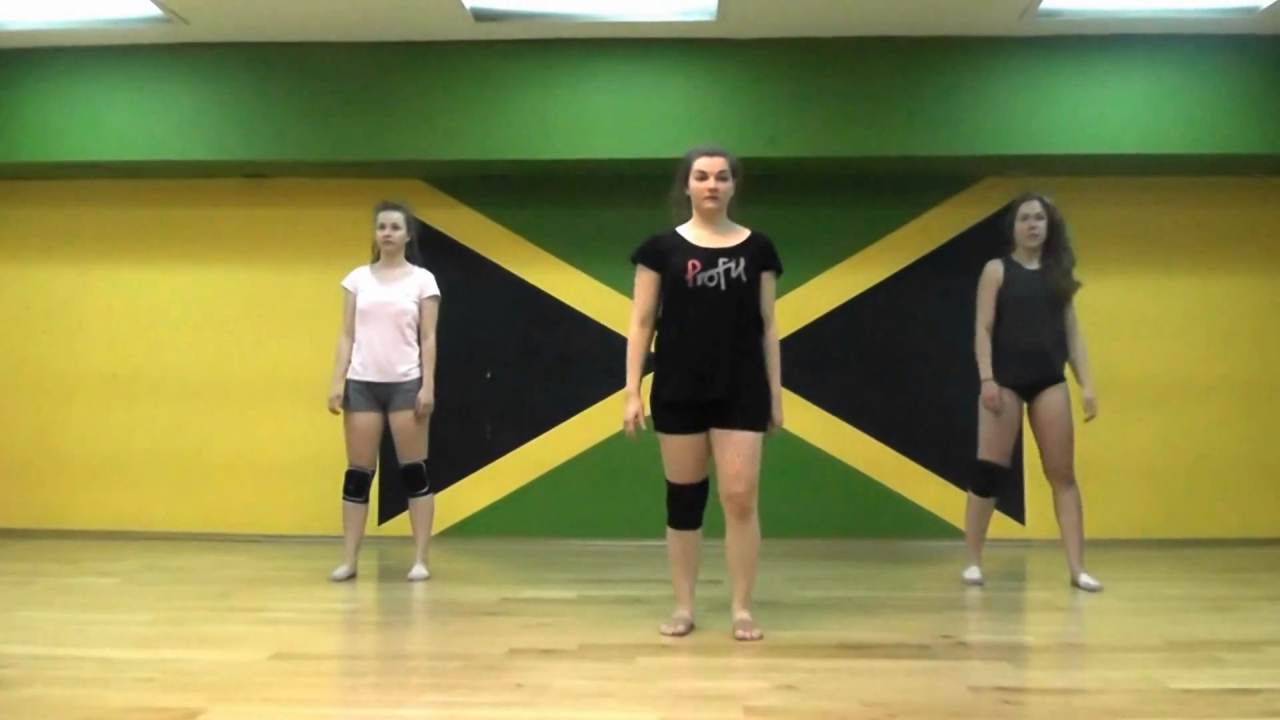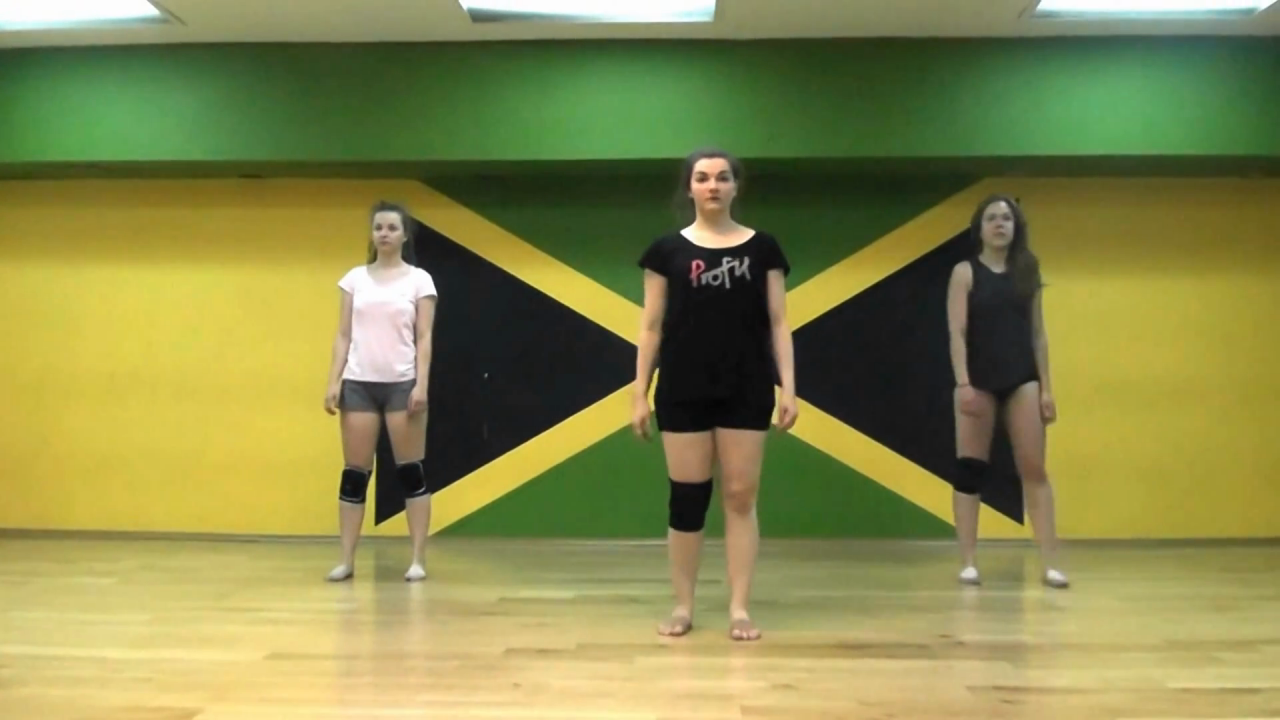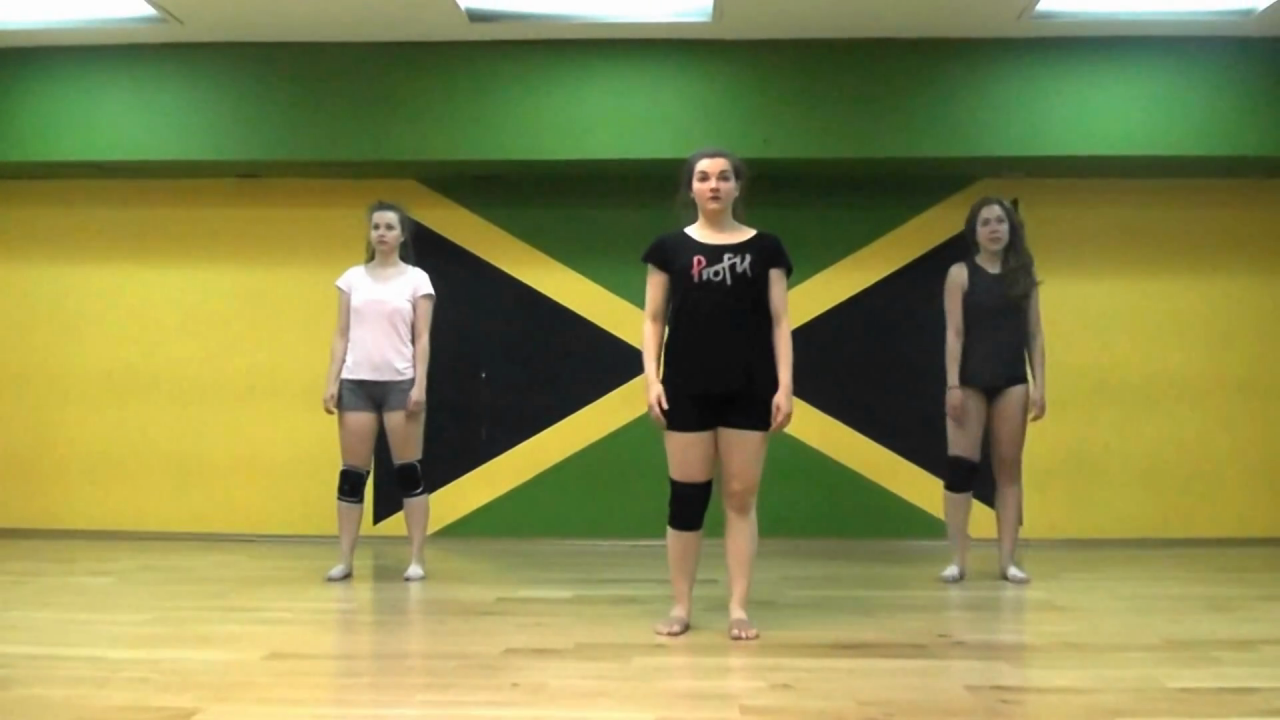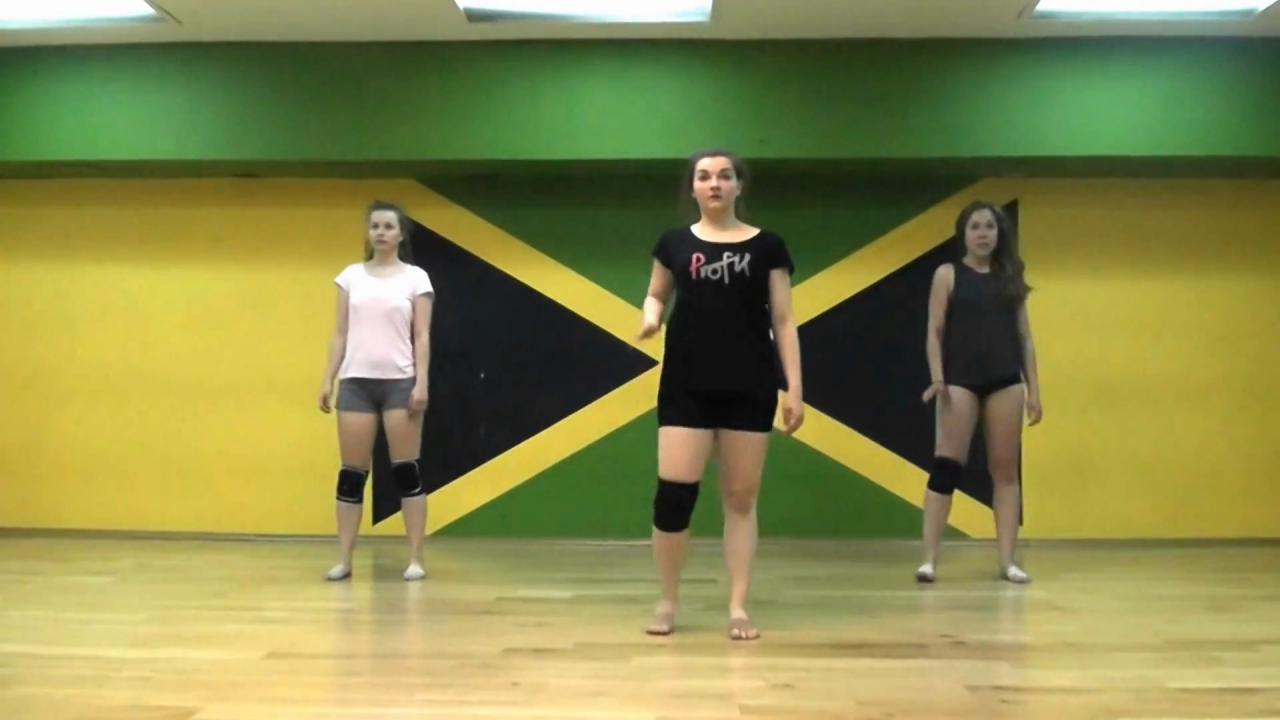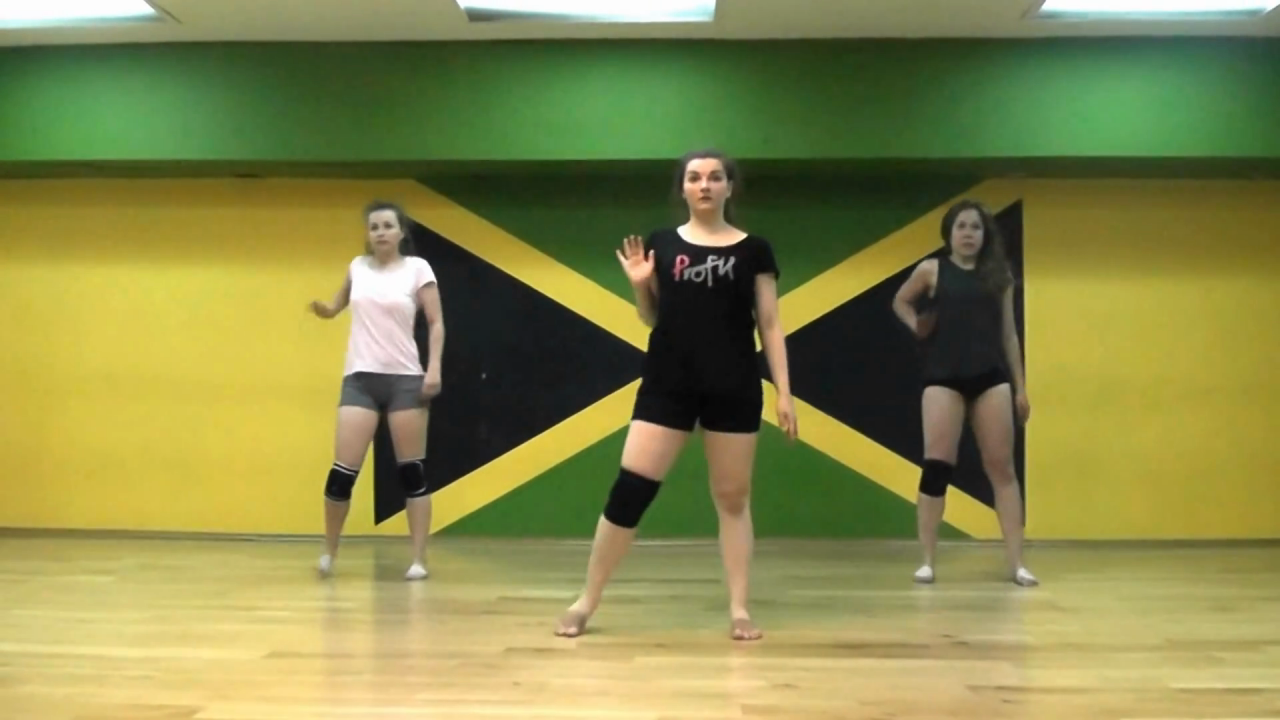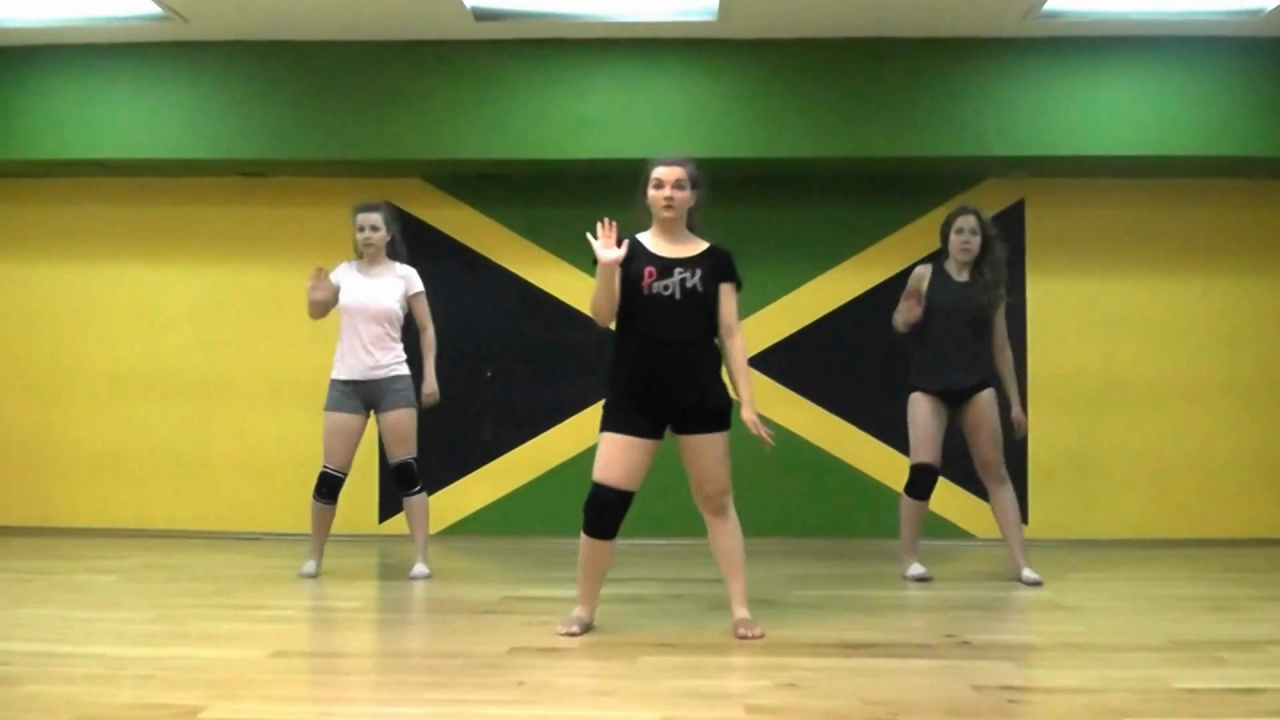
dt=0.3s
person 1, frame 1
left shoulder: (757, 247)
right shoulder: (660, 247)
left elbow: (768, 326)
right elbow: (642, 324)
left wrist: (775, 394)
right wrist: (632, 392)
left hip: (742, 391)
right hip: (677, 391)
left knee: (740, 497)
right knee: (684, 498)
left ankle: (742, 608)
right ankle: (683, 607)
person 1, frame 2
left shoulder: (762, 247)
right shoulder: (667, 250)
left elbow: (778, 322)
right elbow: (652, 326)
left wrist: (788, 387)
right wrist: (640, 392)
left hip: (746, 390)
right hip: (683, 391)
left knee: (740, 496)
right knee: (687, 497)
left ankle: (740, 609)
right ankle: (683, 606)
person 1, frame 3
left shoulder: (765, 246)
right shoulder: (669, 247)
left elbow: (779, 322)
right elbow: (654, 318)
left wrist: (784, 386)
right wrist: (652, 377)
left hip: (748, 388)
right hip: (687, 388)
left knee: (740, 496)
right knee: (687, 496)
left ankle: (738, 608)
right ankle: (680, 606)
person 1, frame 4
left shoulder: (767, 245)
right shoulder: (674, 243)
left elbow: (783, 321)
right elbow: (657, 297)
left wrist: (795, 387)
right wrist: (651, 315)
left hip: (750, 387)
right hip: (686, 385)
left knee: (740, 497)
right knee: (673, 493)
left ankle: (739, 608)
right ankle: (667, 602)
person 1, frame 5
left shoulder: (754, 249)
right shoulder: (660, 243)
left elbow: (769, 325)
right elbow: (653, 317)
left wrist: (783, 392)
right wrist: (639, 285)
left hip: (734, 389)
right hip: (666, 385)
left knee: (733, 497)
right knee: (630, 489)
left ankle: (739, 608)
right ankle: (587, 599)
person 1, frame 6
left shoulder: (715, 259)
right shoulder: (625, 251)
left elbow: (730, 334)
right elbow: (604, 316)
left wrist: (747, 403)
right wrist: (608, 267)
left hip: (699, 396)
right hip: (632, 397)
left knee: (716, 500)
right knee: (603, 500)
left ankle: (740, 609)
right ankle: (585, 606)
person 2, frame 1
left shoulder: (1060, 273)
right shoulder: (997, 270)
left elbow: (1072, 335)
right elbow: (983, 330)
left wrist: (1087, 385)
right wrist: (986, 380)
left hip: (1050, 381)
right hip: (1005, 379)
left knee: (1062, 474)
right knee: (990, 469)
left ankle: (1077, 568)
right ankle: (973, 561)
person 2, frame 2
left shoulder: (1028, 273)
right shoulder: (965, 272)
left elbow: (1037, 334)
right elbow: (957, 333)
left wrist: (1047, 388)
right wrist: (962, 383)
left hip: (1022, 380)
right hip: (978, 380)
left knee: (1034, 468)
right knee: (970, 467)
left ankle: (1049, 562)
right ankle: (969, 562)
person 2, frame 3
left shoulder: (1023, 275)
right shoulder: (960, 273)
left elbow: (1034, 334)
right elbow: (954, 333)
left wrist: (1039, 386)
right wrist: (953, 385)
left hip: (1011, 381)
right hip: (970, 380)
left knee: (1009, 469)
right knee: (961, 466)
left ankle: (1007, 560)
right ankle: (957, 559)
person 2, frame 4
left shoulder: (1011, 276)
right shoulder: (948, 274)
left elbow: (1024, 336)
right elbow: (935, 332)
left wrist: (1033, 389)
right wrist: (936, 376)
left hip: (1005, 381)
right hip: (960, 380)
left knee: (1005, 469)
right knee: (946, 465)
left ankle: (1007, 560)
right ankle: (930, 558)
person 2, frame 5
left shoulder: (998, 273)
right shoulder: (931, 269)
left elbow: (1009, 334)
right elbow: (899, 302)
left wrist: (1020, 387)
right wrist: (916, 325)
left hip: (992, 378)
right hip: (944, 378)
left knee: (1002, 468)
right knee: (937, 466)
left ankle: (1016, 562)
right ankle: (927, 560)
person 2, frame 6
left shoulder: (991, 284)
right shoulder: (925, 274)
left elbow: (1000, 347)
right elbow: (901, 325)
left wrist: (1015, 402)
right wrist: (906, 318)
left hip: (977, 387)
right hip: (927, 386)
left knee: (994, 471)
right knee: (924, 469)
left ankle: (1021, 563)
right ankle: (910, 558)
person 3, frame 1
left shoulder: (422, 280)
right shoulder: (357, 278)
left elbow: (428, 339)
right elbow: (347, 335)
left wrist: (428, 386)
right wrist: (337, 382)
left hip: (405, 383)
right hip: (362, 383)
left knee: (413, 471)
right knee: (358, 473)
left ankle: (420, 559)
right ankle: (349, 559)
person 3, frame 2
left shoulder: (419, 280)
right shoulder: (355, 278)
left elbow: (424, 338)
right elbow: (344, 335)
left wrist: (422, 385)
right wrist: (334, 382)
left hip: (402, 384)
right hip: (359, 384)
left knee: (411, 471)
right knee: (355, 473)
left ankle: (417, 559)
right ankle: (346, 559)
person 3, frame 3
left shoulder: (416, 279)
right shoulder: (352, 277)
left elbow: (422, 337)
right elbow: (341, 335)
left wrist: (420, 384)
right wrist: (331, 382)
left hip: (399, 383)
right hip: (356, 383)
left knee: (408, 472)
right knee: (352, 474)
left ankle: (416, 559)
right ankle: (345, 559)
person 3, frame 4
left shoulder: (415, 277)
right shoulder: (351, 275)
left elbow: (421, 335)
right elbow: (340, 333)
left wrist: (421, 383)
right wrist: (328, 379)
left hip: (399, 382)
right hip: (356, 381)
left knee: (406, 471)
right knee: (352, 473)
left ankle: (416, 559)
right ankle: (344, 558)
person 3, frame 5
left shoulder: (417, 268)
right shoulder: (359, 266)
left elbow: (436, 322)
right elbow: (343, 302)
left wrist: (434, 367)
right wrist: (326, 309)
left hip: (404, 379)
right hip: (359, 378)
left knee: (411, 471)
right knee: (342, 471)
left ankle: (418, 559)
right ankle: (329, 551)
person 3, frame 6
left shoulder: (405, 275)
right shoulder: (345, 272)
left elbow: (425, 329)
right elbow: (318, 313)
left wrist: (430, 376)
right wrist: (316, 297)
left hip: (393, 380)
right hip: (346, 382)
left knee: (406, 471)
right knee: (331, 475)
left ankle: (421, 557)
right ankle: (315, 555)
